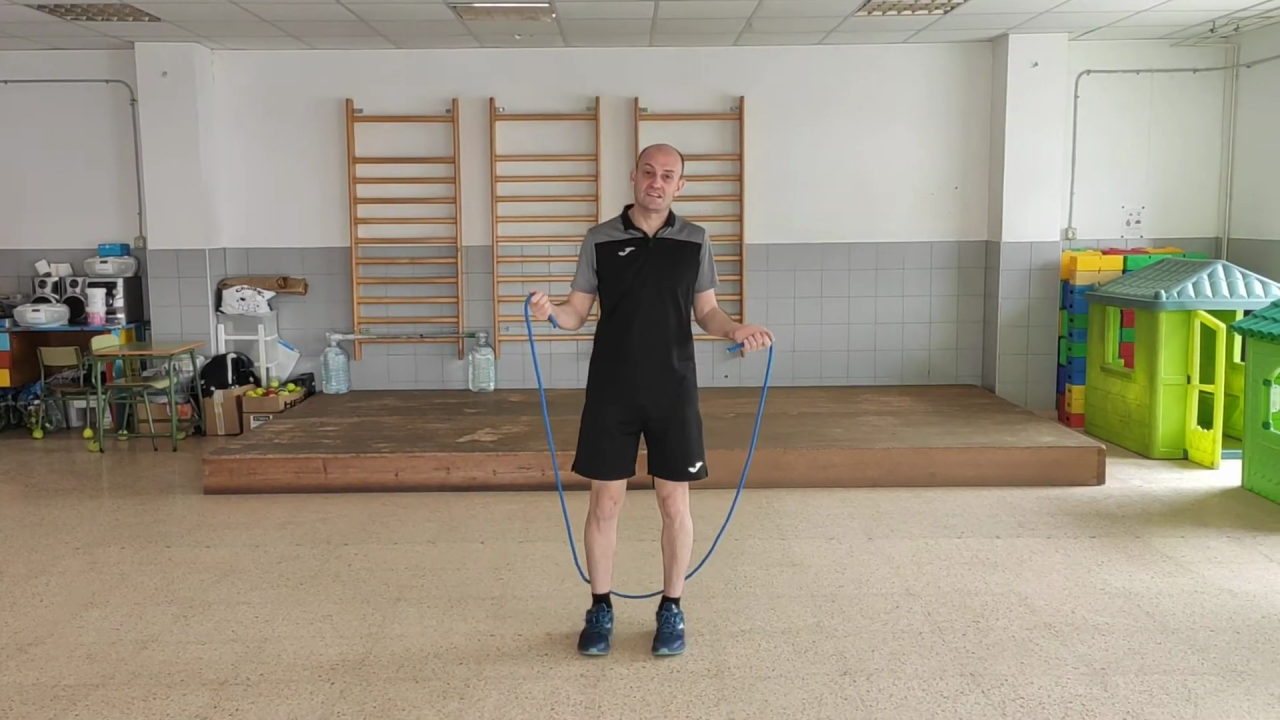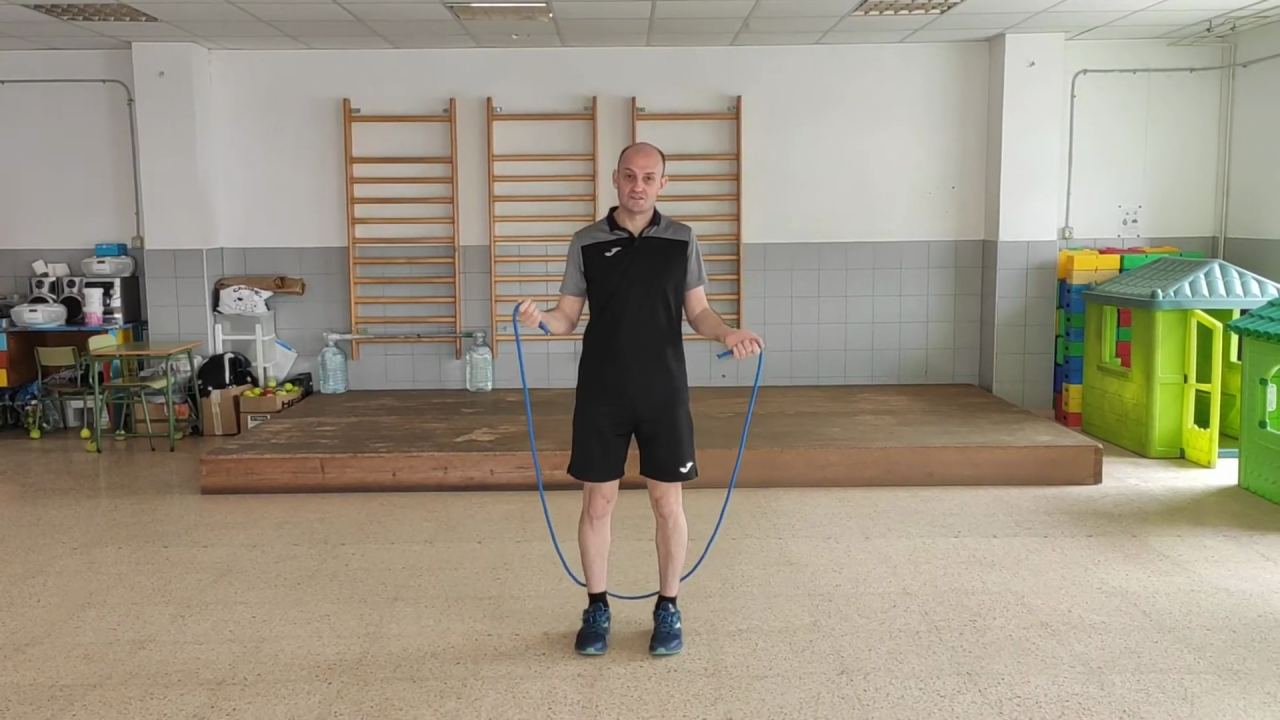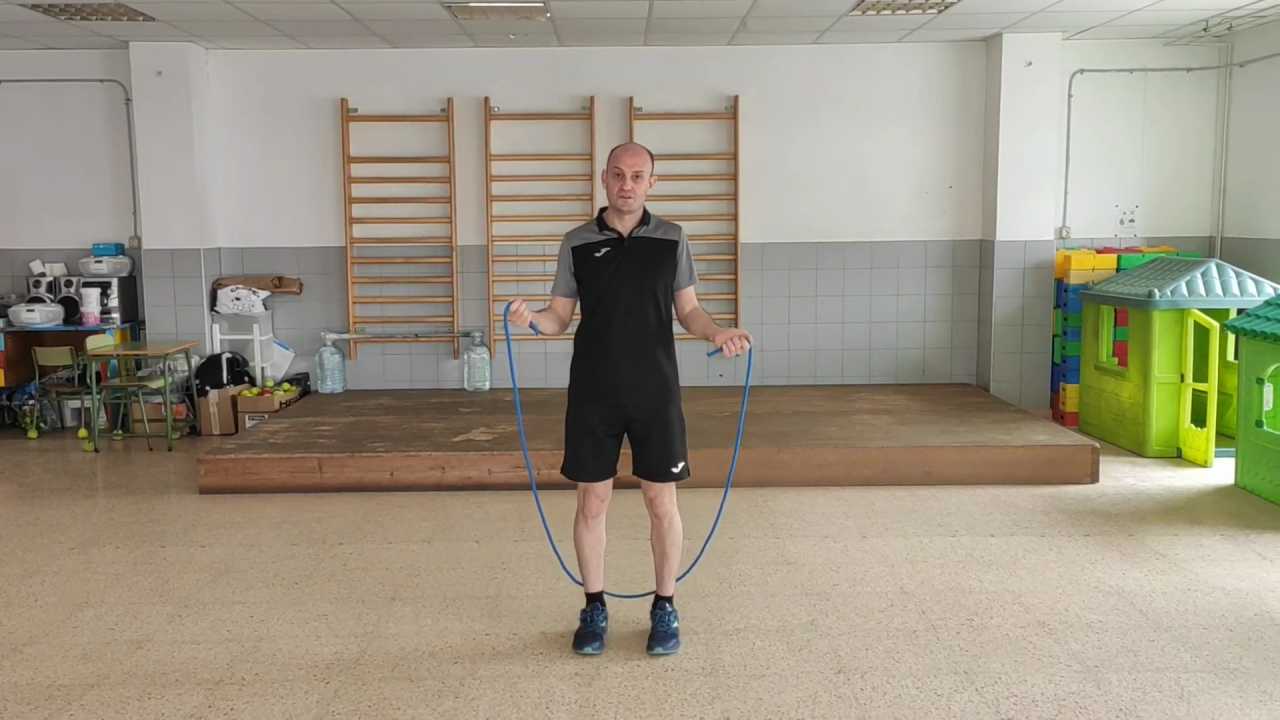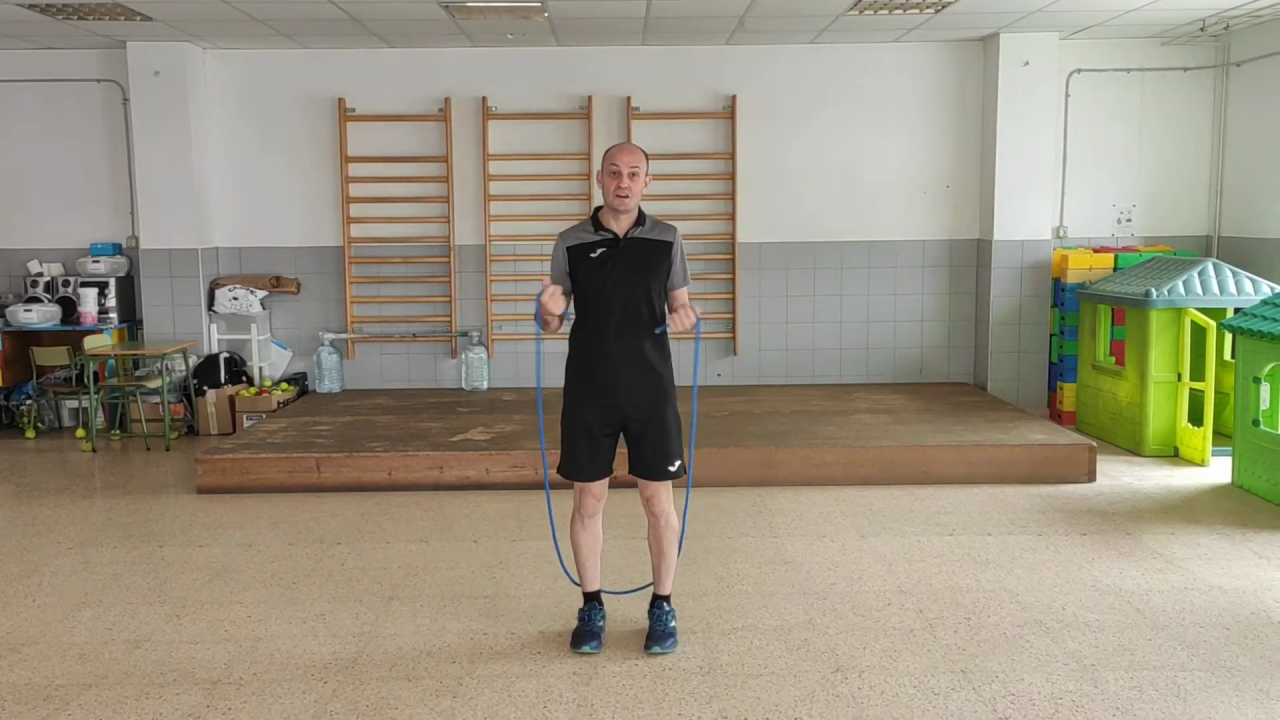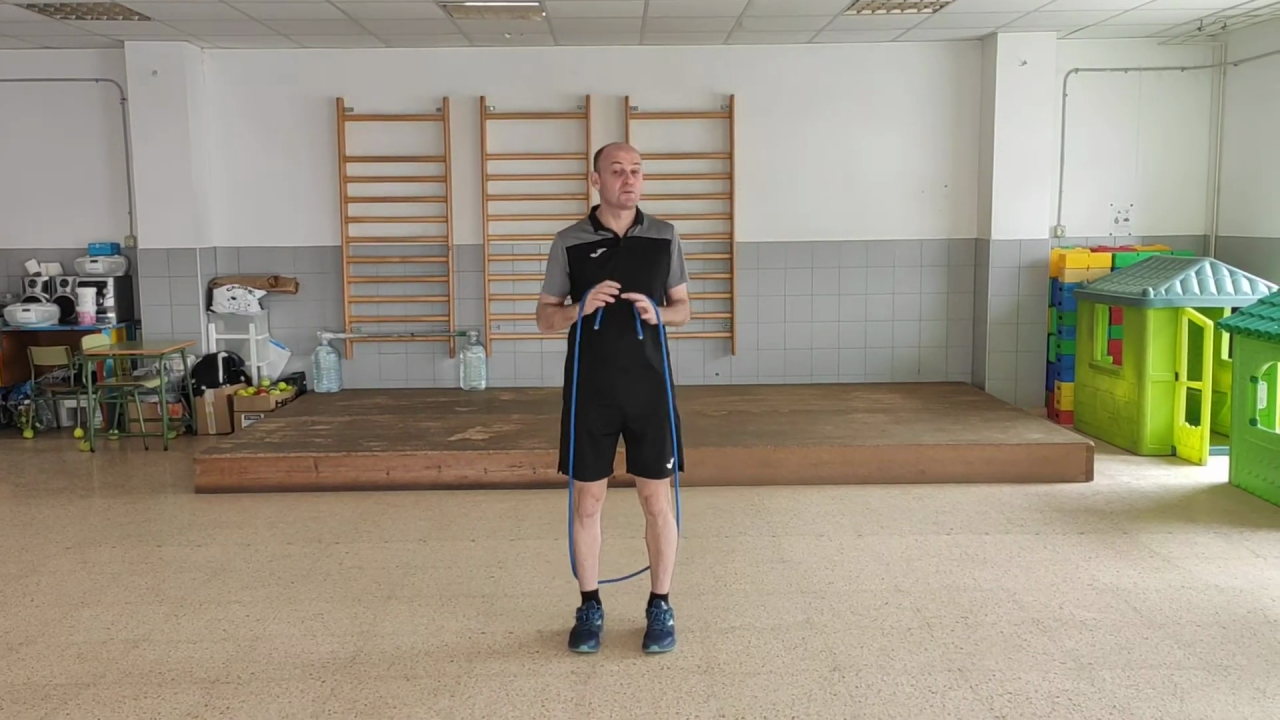
dt=0.3s
person 1, frame 1
left shoulder: (695, 241)
right shoulder: (600, 240)
left elbow: (705, 310)
right elbow: (577, 312)
left wrist: (735, 328)
right wrist: (549, 310)
left hip: (674, 393)
right hip: (611, 394)
left knee: (674, 503)
right knee: (605, 503)
left ankle: (671, 609)
right ankle: (600, 608)
person 1, frame 2
left shoulder: (681, 239)
right shoulder: (586, 243)
left elbow: (697, 311)
right elbow: (568, 317)
left wrist: (727, 333)
right wrist: (538, 317)
left hip: (664, 392)
right hip: (601, 394)
left knee: (667, 503)
right knee: (597, 502)
left ankle: (667, 608)
right ankle: (597, 608)
person 1, frame 3
left shoulder: (672, 238)
right shoulder: (576, 243)
left elbow: (688, 310)
right elbow: (560, 318)
left wrist: (718, 332)
right wrist: (530, 318)
left hip: (656, 391)
right hip: (593, 393)
left knee: (662, 502)
right knee: (592, 501)
left ankle: (664, 608)
right ankle: (594, 608)
person 1, frame 4
left shoulder: (666, 239)
right shoulder: (571, 242)
left elbow: (682, 305)
right elbow: (553, 320)
left wrist: (685, 318)
right wrist: (549, 311)
left hip: (651, 390)
right hip: (589, 392)
left knee: (659, 501)
right knee: (588, 501)
left ankle: (662, 607)
right ankle: (591, 607)
person 1, frame 5
left shoulder: (665, 236)
right shoulder: (570, 242)
left elbow: (683, 307)
right elbow: (545, 317)
left wrist: (658, 312)
right wrist: (580, 309)
left hip: (650, 387)
right hip: (590, 391)
left knee: (657, 500)
right knee: (587, 500)
left ankle: (660, 606)
right ankle: (590, 606)
